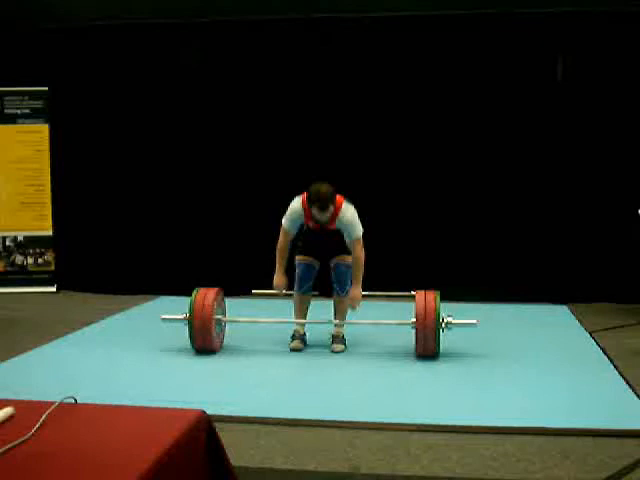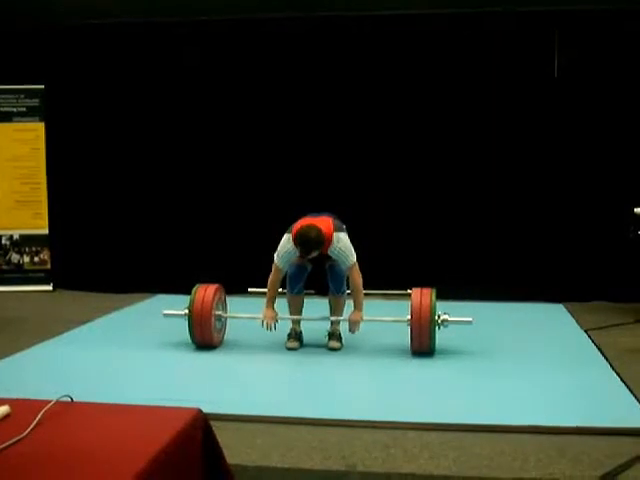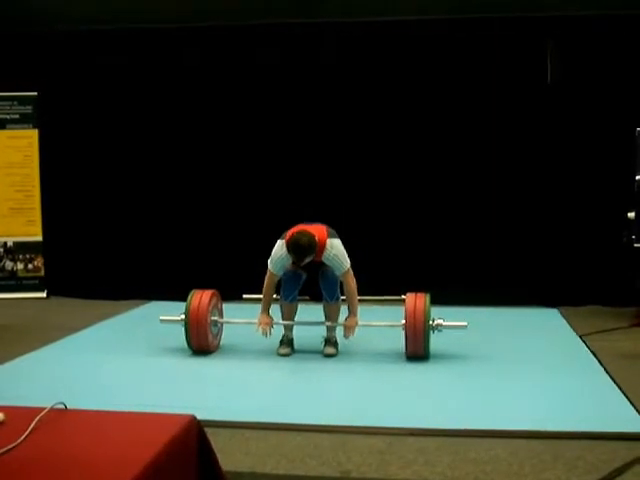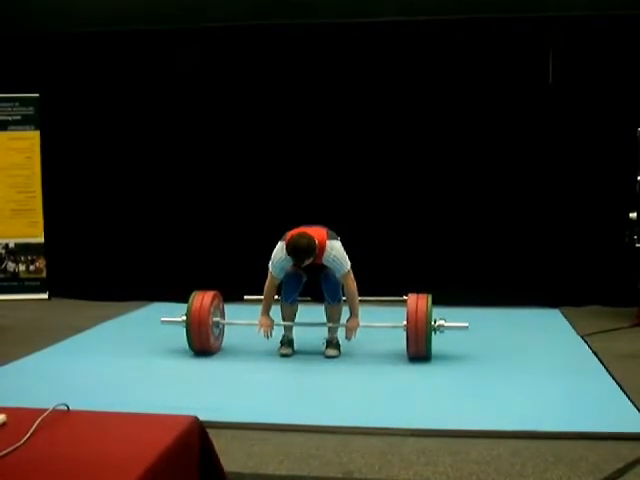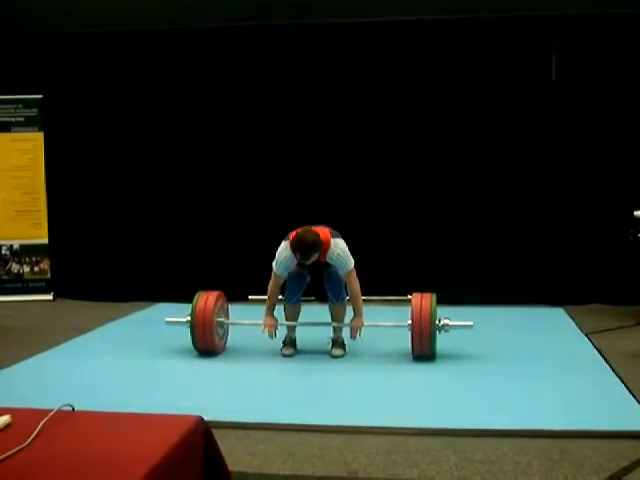
dt=1s
person 1, frame 1
left shoulder: (347, 213)
right shoulder: (296, 208)
left elbow: (358, 249)
right elbow: (284, 239)
left wrist: (357, 286)
right wrist: (280, 272)
left hip: (340, 240)
right hip: (309, 238)
left knee: (342, 279)
right knee: (303, 278)
left ankle: (338, 332)
right ankle: (299, 331)
person 1, frame 2
left shoulder: (339, 241)
right shoulder: (288, 243)
left elbow: (354, 274)
right elbow: (276, 275)
left wrist: (358, 310)
right wrist: (269, 307)
left hip: (333, 248)
right hip: (301, 244)
left knee: (338, 279)
right knee: (294, 278)
left ankle: (335, 330)
right ankle: (295, 330)
person 1, frame 3
left shoulder: (333, 247)
right shoulder: (281, 249)
left elbow: (349, 280)
right elbow: (270, 280)
left wrist: (353, 315)
right wrist: (264, 313)
left hip: (326, 262)
left knee: (331, 287)
right knee: (288, 286)
left ankle: (331, 337)
right ankle: (287, 336)
person 1, frame 4
left shoulder: (333, 249)
right shoulder: (280, 252)
left elbow: (349, 281)
right elbow: (271, 283)
left wrist: (354, 316)
right wrist: (264, 315)
left hip: (327, 265)
left knee: (333, 291)
right knee: (288, 290)
left ankle: (333, 339)
right ankle: (287, 337)
person 1, frame 5
left shoulder: (336, 247)
right shoulder: (286, 250)
left elbow: (351, 280)
right elbow: (275, 282)
left wrist: (358, 316)
right wrist: (269, 315)
left hip: (330, 264)
right hip: (299, 267)
left knee: (336, 291)
right knee: (291, 290)
left ankle: (337, 337)
right ankle: (290, 337)
